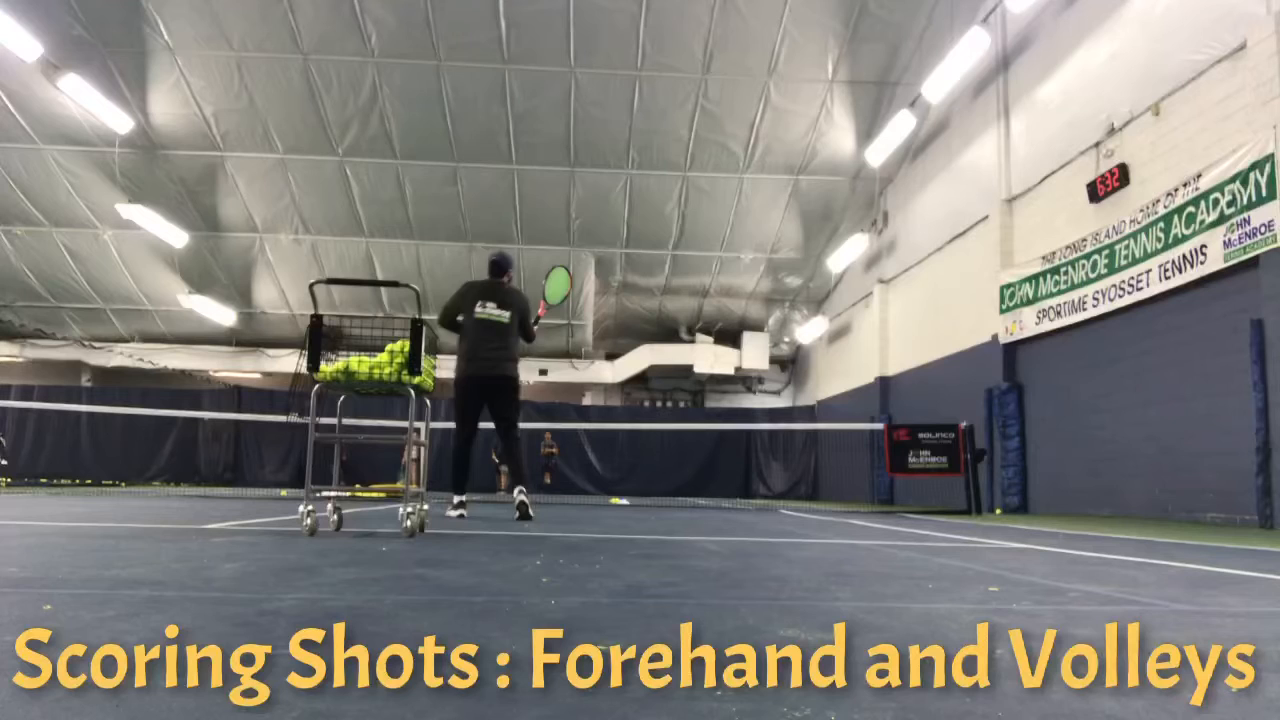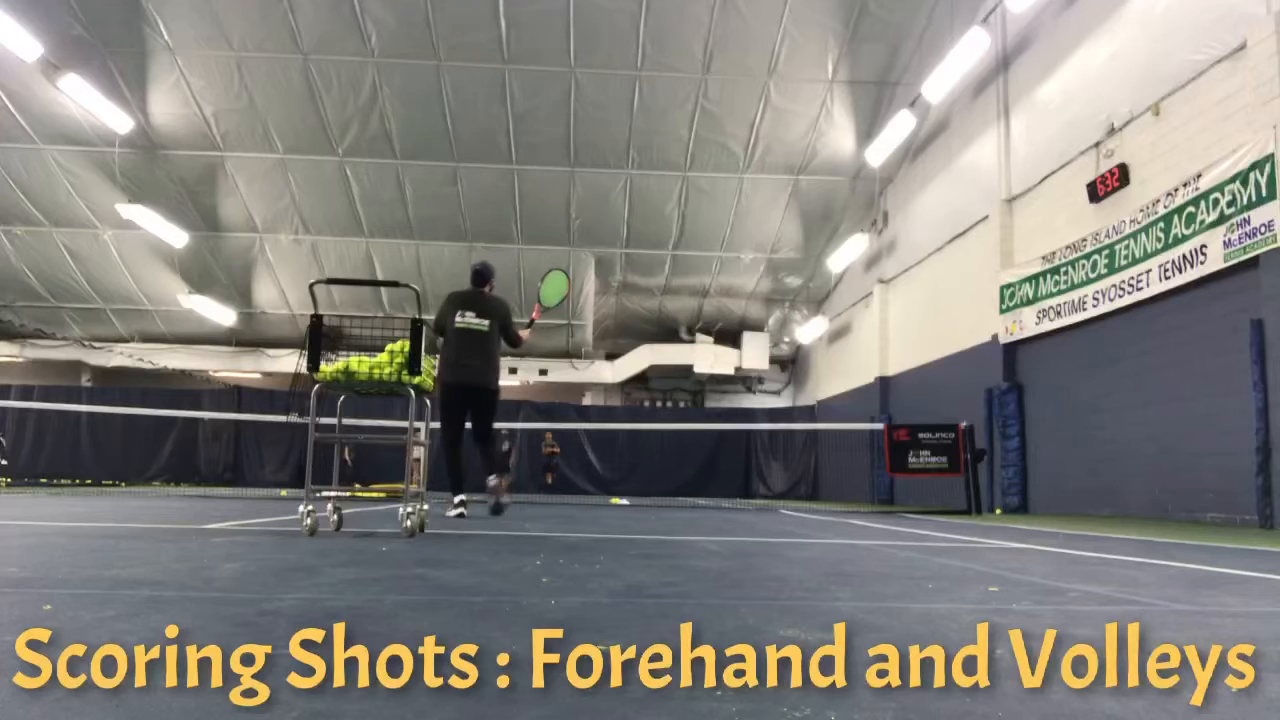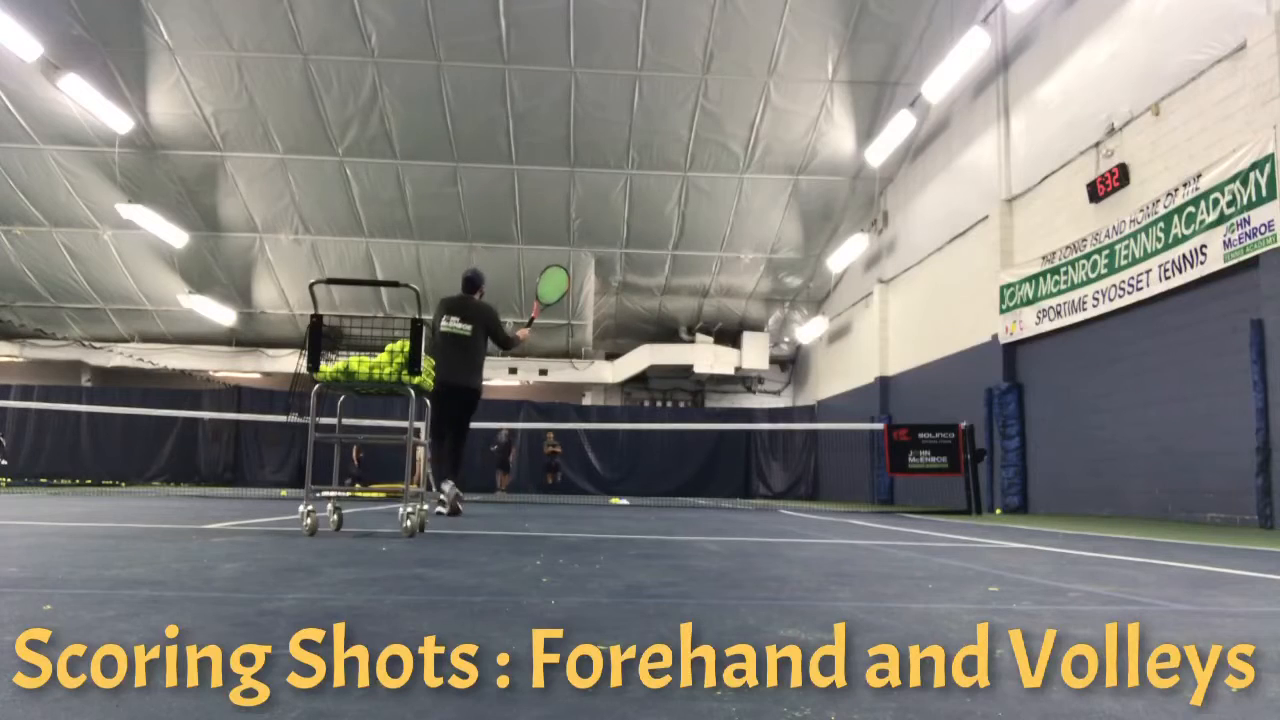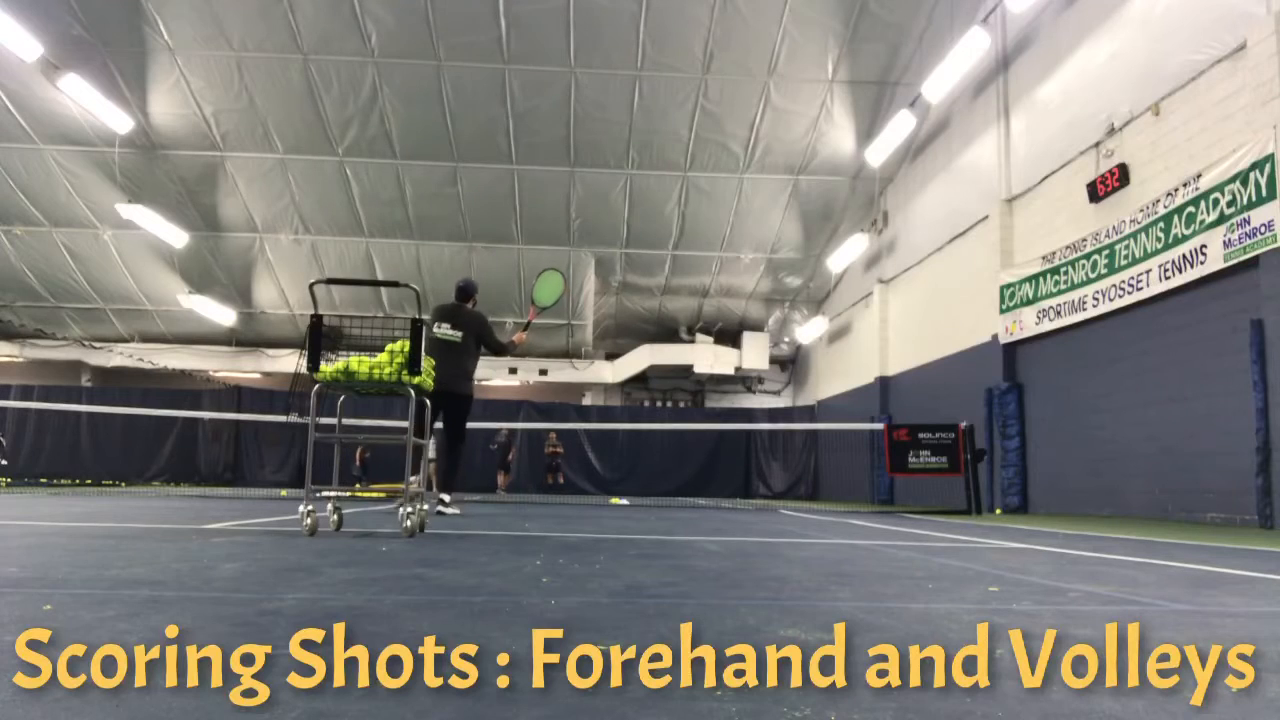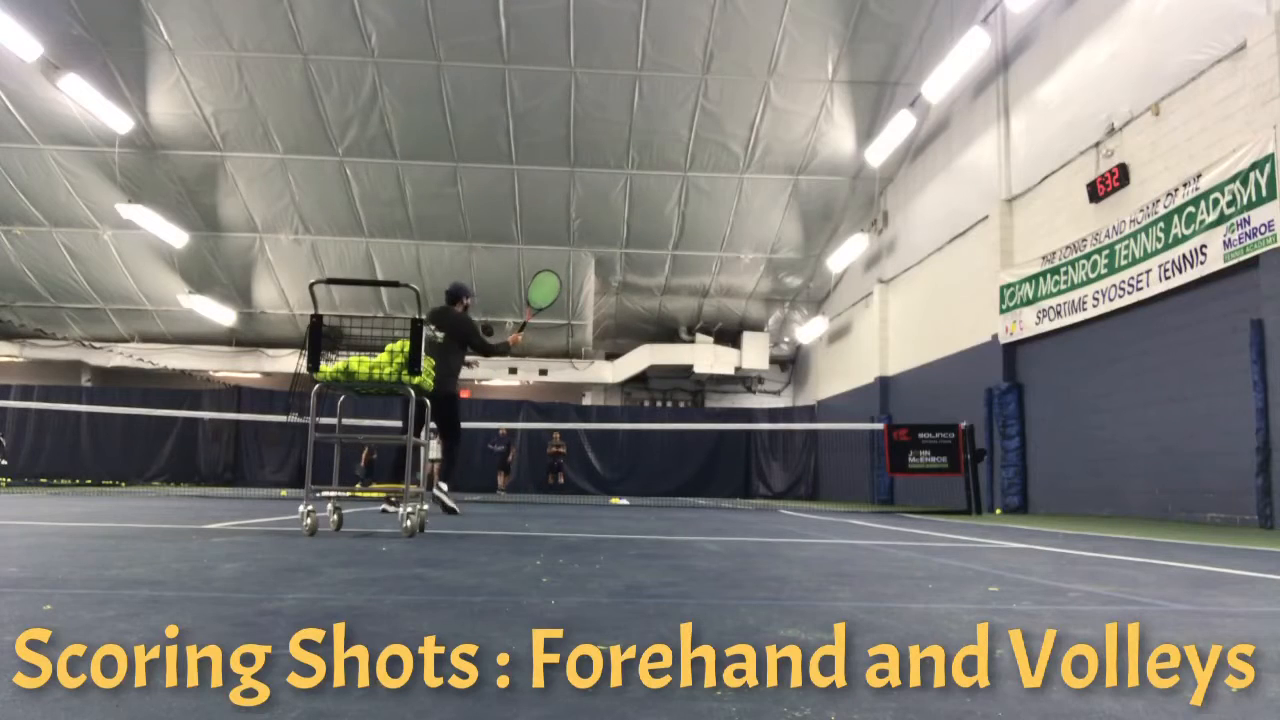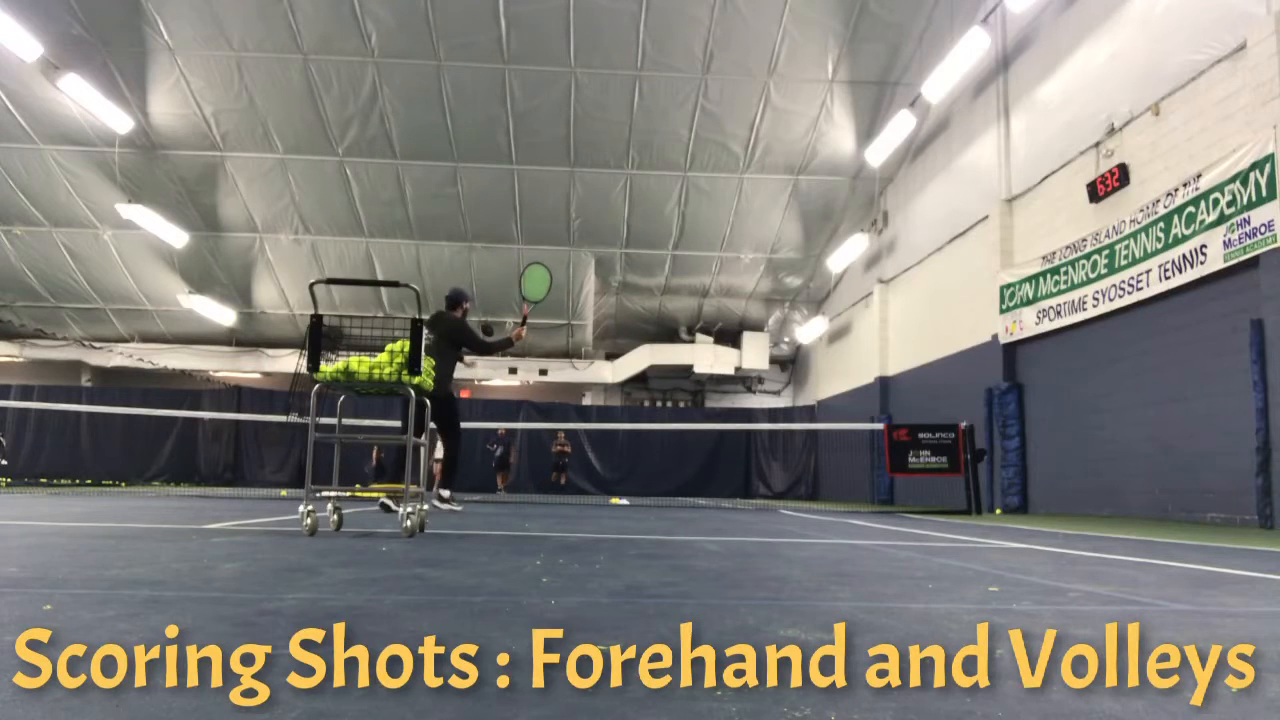
dt=0.2s
person 1, frame 1
left shoulder: (470, 290)
right shoulder: (518, 298)
left elbow: (444, 320)
right elbow: (529, 337)
right wrist: (533, 327)
left hip: (470, 373)
right hip: (505, 375)
left knee: (464, 437)
right knee: (509, 436)
left ankle: (459, 500)
right ankle: (520, 491)
person 1, frame 2
left shoulder: (454, 300)
right shoulder: (499, 306)
left elbow: (438, 329)
right elbow: (513, 342)
right wrist: (522, 335)
left hip: (453, 380)
right hip: (485, 382)
left knee: (452, 440)
right knee: (483, 438)
left ankle: (459, 499)
right ankle: (493, 479)
person 1, frame 3
left shoulder: (444, 305)
right shoulder: (486, 312)
right elbow: (505, 344)
right wrist: (519, 336)
left hip: (439, 381)
right hip: (468, 384)
left knee: (438, 437)
right knee: (456, 438)
left ankle: (447, 485)
right ankle: (450, 493)
person 1, frame 4
left shoulder: (438, 313)
right shoulder: (477, 319)
right elbow: (497, 349)
right wrist: (515, 342)
right hip: (459, 389)
left knee: (418, 437)
right knee: (453, 443)
right ankle: (444, 497)
person 1, frame 5
left shoulder: (432, 316)
right shoulder: (463, 321)
right elbow: (485, 349)
right wrist: (509, 343)
right hip: (443, 388)
right knee: (451, 440)
right ankle: (442, 486)
person 1, frame 6
left shoulder: (434, 321)
right shoulder: (457, 325)
right elbow: (483, 348)
left wrist: (459, 356)
right wrist: (512, 339)
right hip: (438, 390)
right knee: (452, 440)
right ankle: (443, 494)
